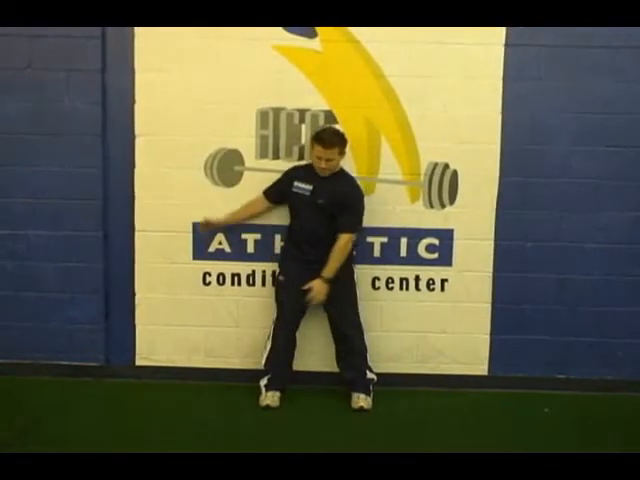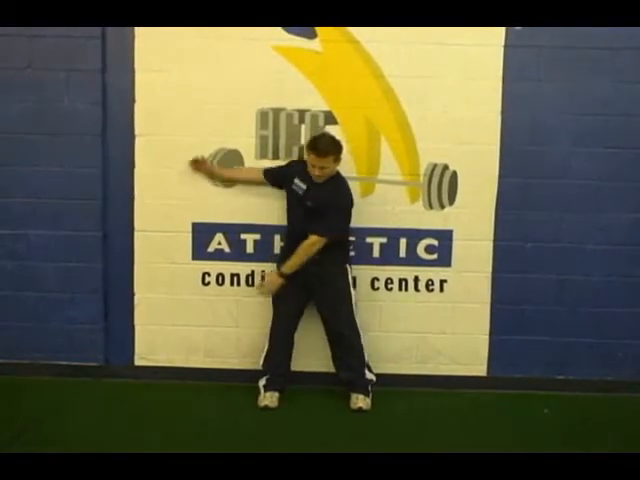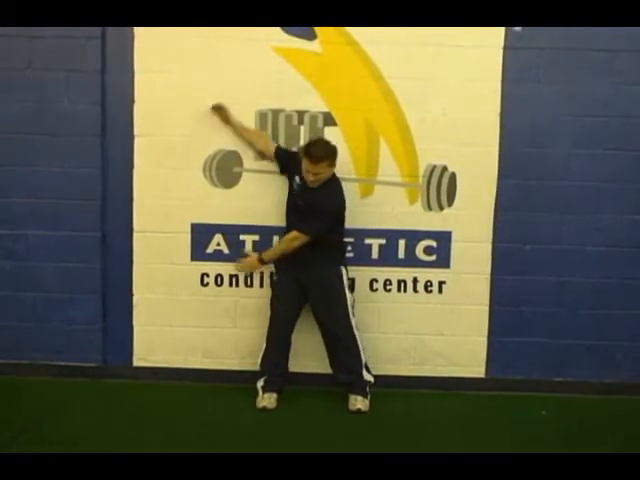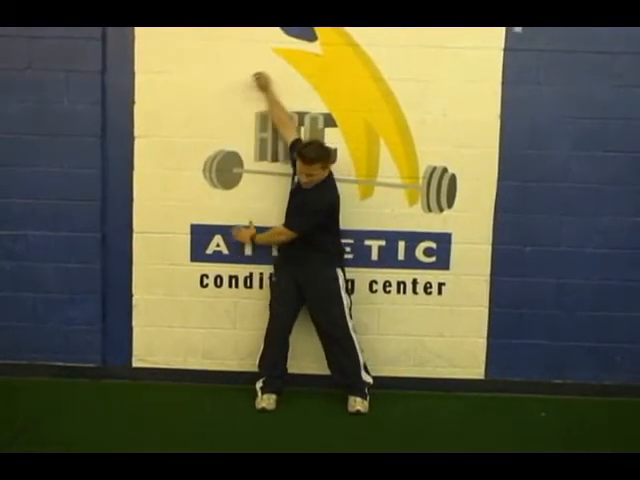
dt=0.3s
person 1, frame 1
left shoulder: (350, 191)
right shoulder: (295, 176)
left elbow: (345, 238)
right elbow: (263, 202)
left wrist: (325, 279)
right wrist: (223, 221)
left hip: (334, 270)
right hip: (294, 265)
left knee: (347, 328)
right knee: (284, 326)
left ankle: (361, 386)
right ankle: (273, 385)
person 1, frame 2
left shoulder: (339, 195)
right shoulder: (296, 170)
left elbow: (315, 243)
right elbow: (259, 175)
left wrist: (282, 274)
right wrist: (216, 172)
left hip: (330, 267)
right hip: (293, 261)
left knee: (342, 326)
right knee: (281, 325)
left ankle: (360, 386)
right ankle: (271, 385)
person 1, frame 3
left shoulder: (331, 198)
right shoulder: (297, 163)
left elbow: (297, 238)
right elbow: (265, 145)
left wrist: (260, 259)
right wrist: (230, 122)
left hip: (326, 268)
right hip: (290, 264)
left knee: (338, 328)
right knee: (279, 325)
left ankle: (358, 388)
right ankle: (269, 386)
person 1, frame 4
left shoulder: (323, 198)
right shoulder: (304, 164)
left elbow: (284, 233)
right elbow: (286, 127)
left wrist: (251, 237)
right wrist: (267, 92)
left hip: (323, 269)
right hip: (289, 264)
left knee: (337, 329)
right knee: (277, 326)
left ankle: (358, 389)
right ankle: (269, 387)
